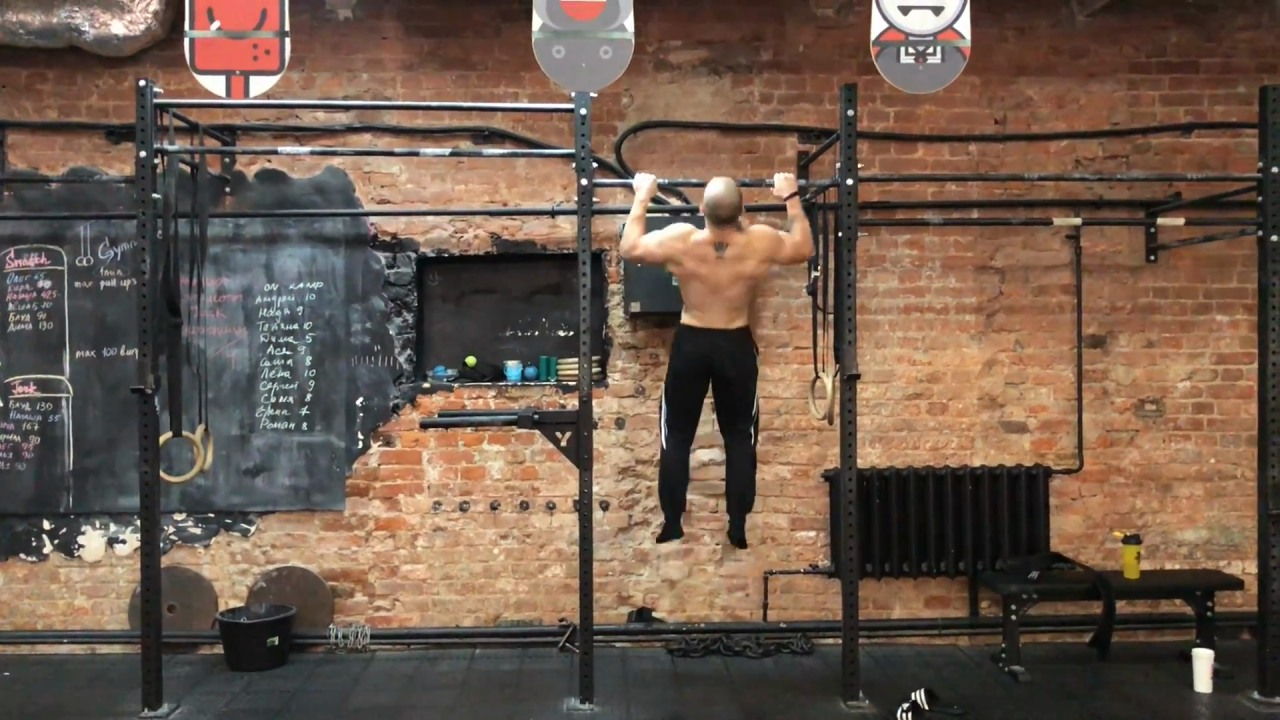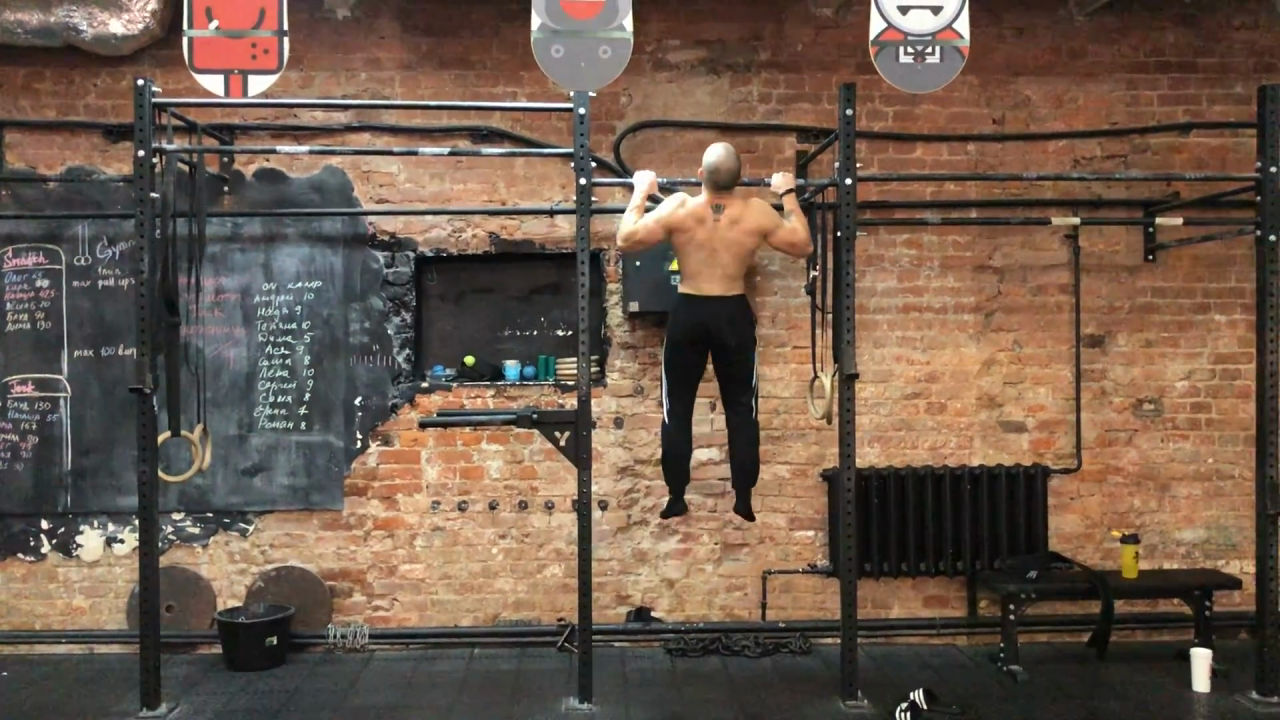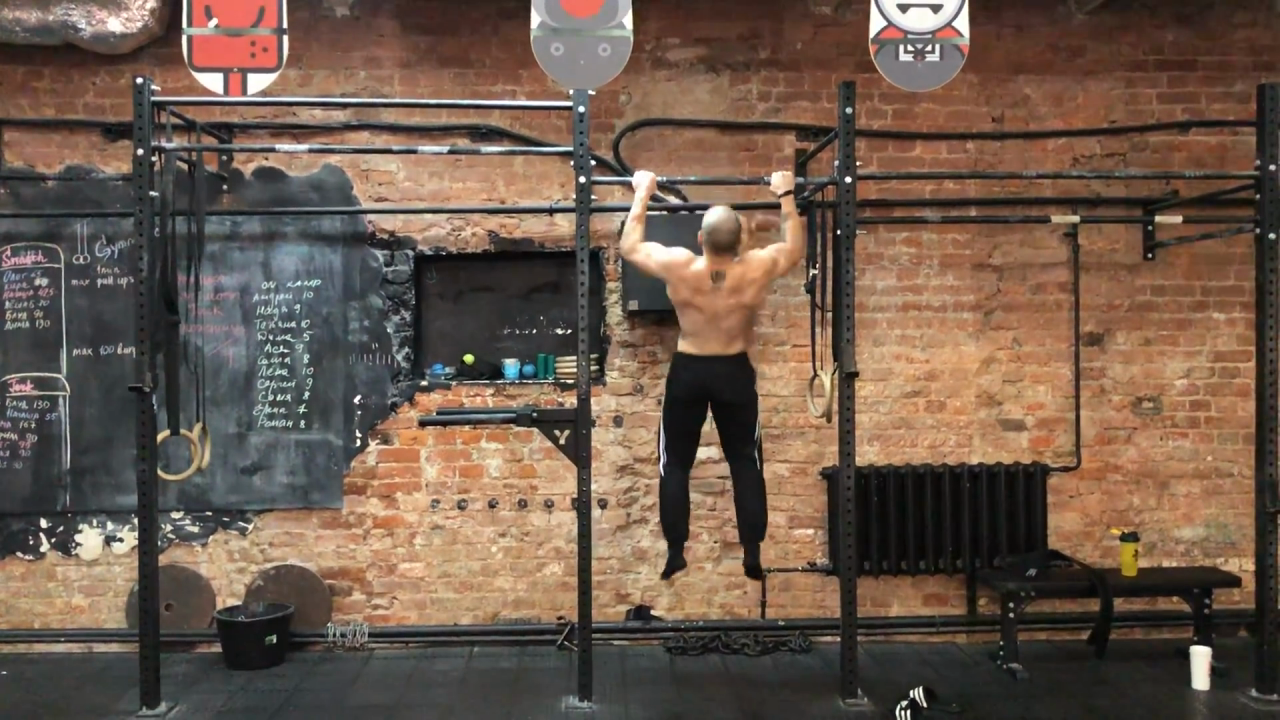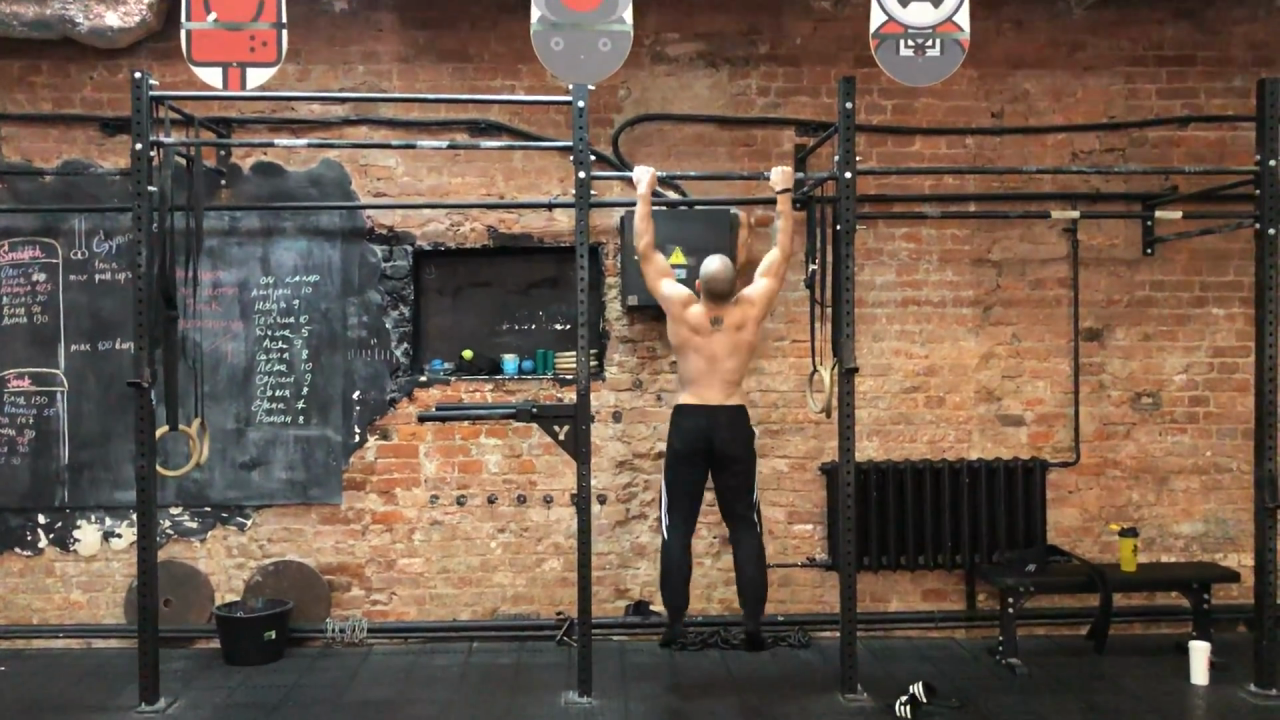
dt=0.2s
person 1, frame 1
left shoulder: (680, 240)
right shoulder: (762, 240)
left elbow: (628, 248)
right elbow: (806, 248)
left hip: (690, 345)
right hip: (736, 346)
left knee: (676, 436)
right knee: (740, 437)
person 1, frame 2
left shoulder: (678, 208)
right shoulder: (757, 213)
left elbow: (627, 241)
right elbow: (802, 246)
left wrist: (641, 192)
right wrist: (788, 194)
left hip: (688, 313)
right hip: (734, 314)
left knee: (677, 410)
right knee: (741, 409)
person 1, frame 3
left shoulder: (679, 268)
right shoulder: (756, 271)
left elbow: (629, 247)
right elbow: (796, 249)
left hip: (687, 372)
right hip: (735, 373)
left knee: (675, 465)
right knee: (746, 464)
left ankle: (676, 553)
right ankle: (752, 555)
person 1, frame 4
left shoulder: (679, 310)
right shoulder: (752, 310)
left elbow: (646, 250)
right elbow: (781, 250)
left wrist: (644, 191)
right wrist: (783, 193)
left hip: (688, 424)
right hip: (733, 425)
left knee: (677, 528)
right knee: (744, 526)
left ankle: (676, 618)
right ankle: (753, 621)
